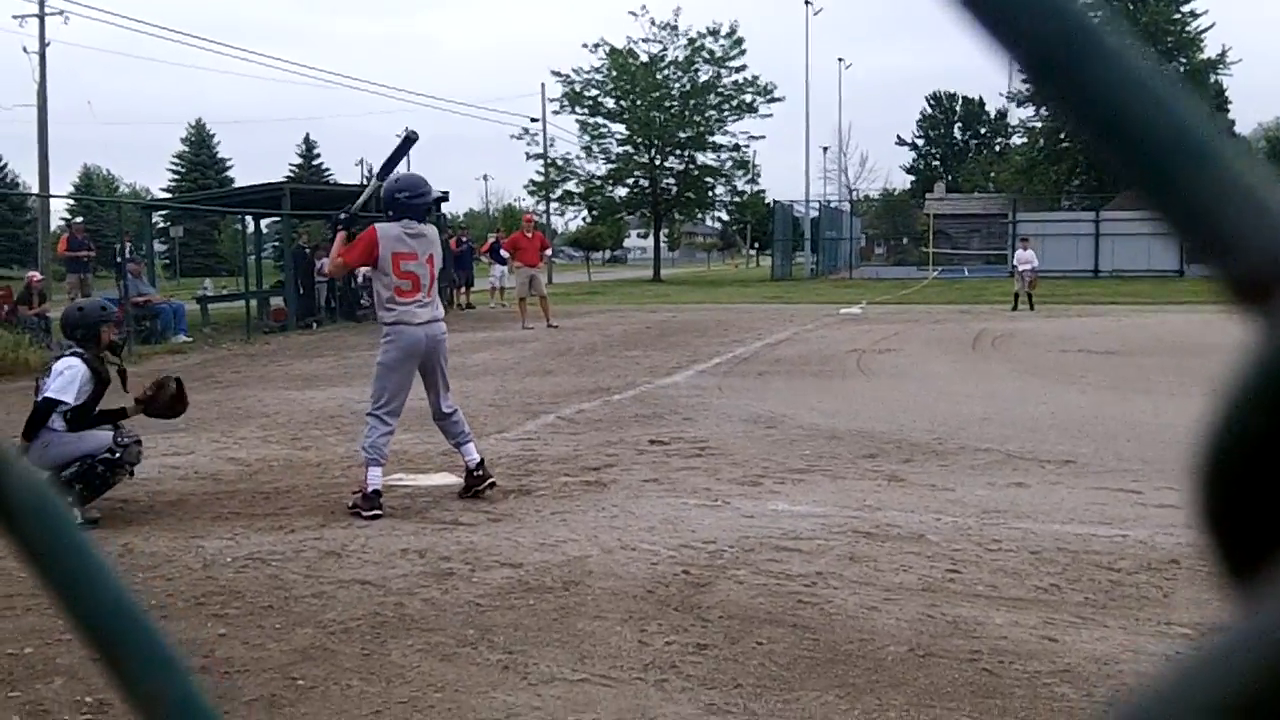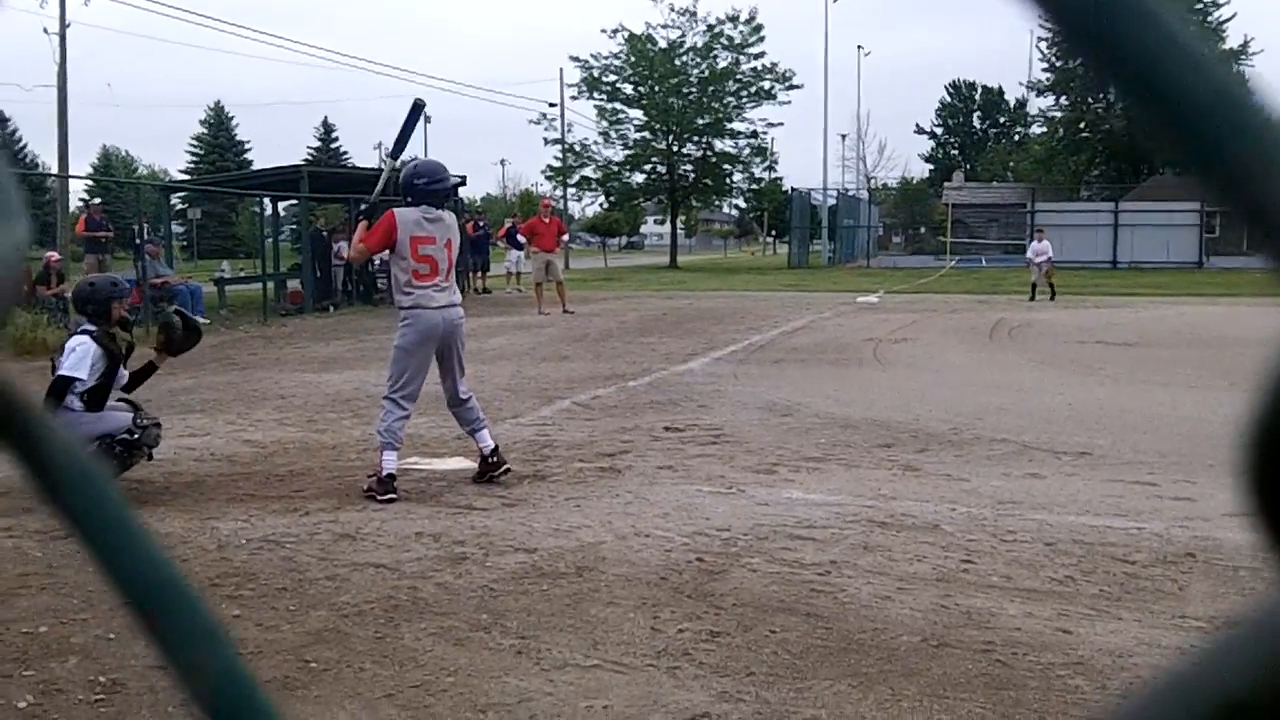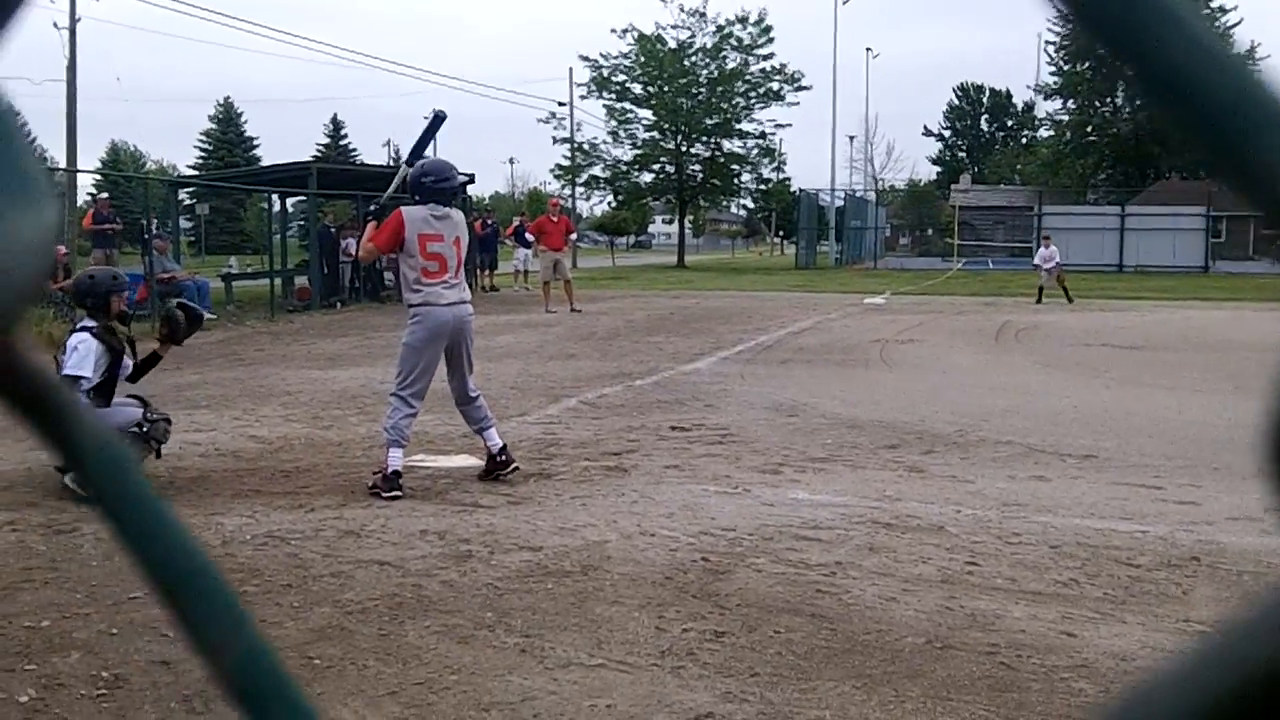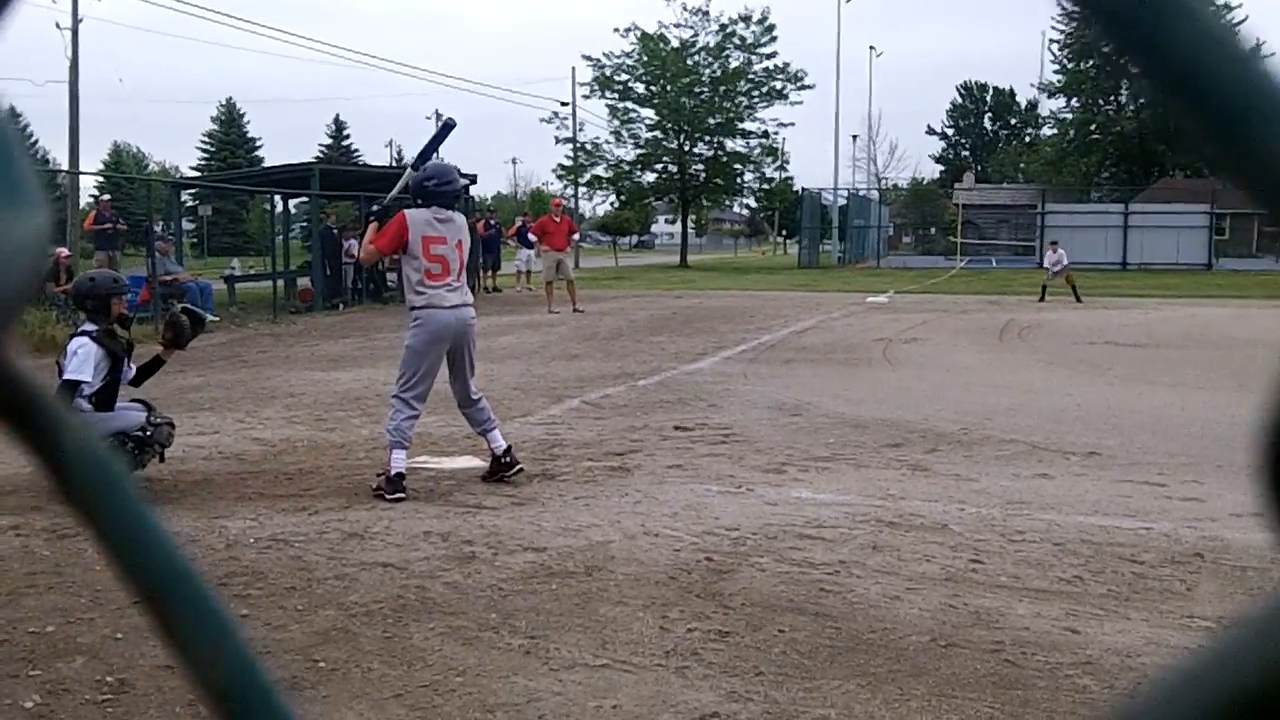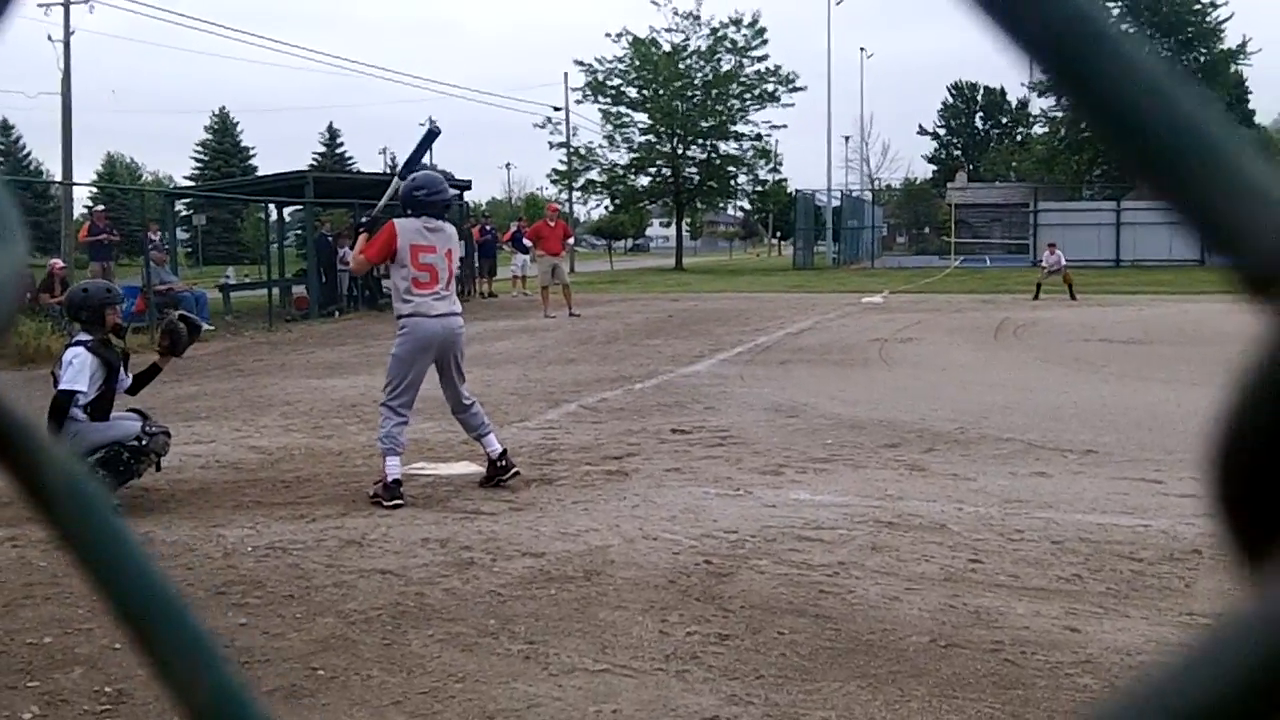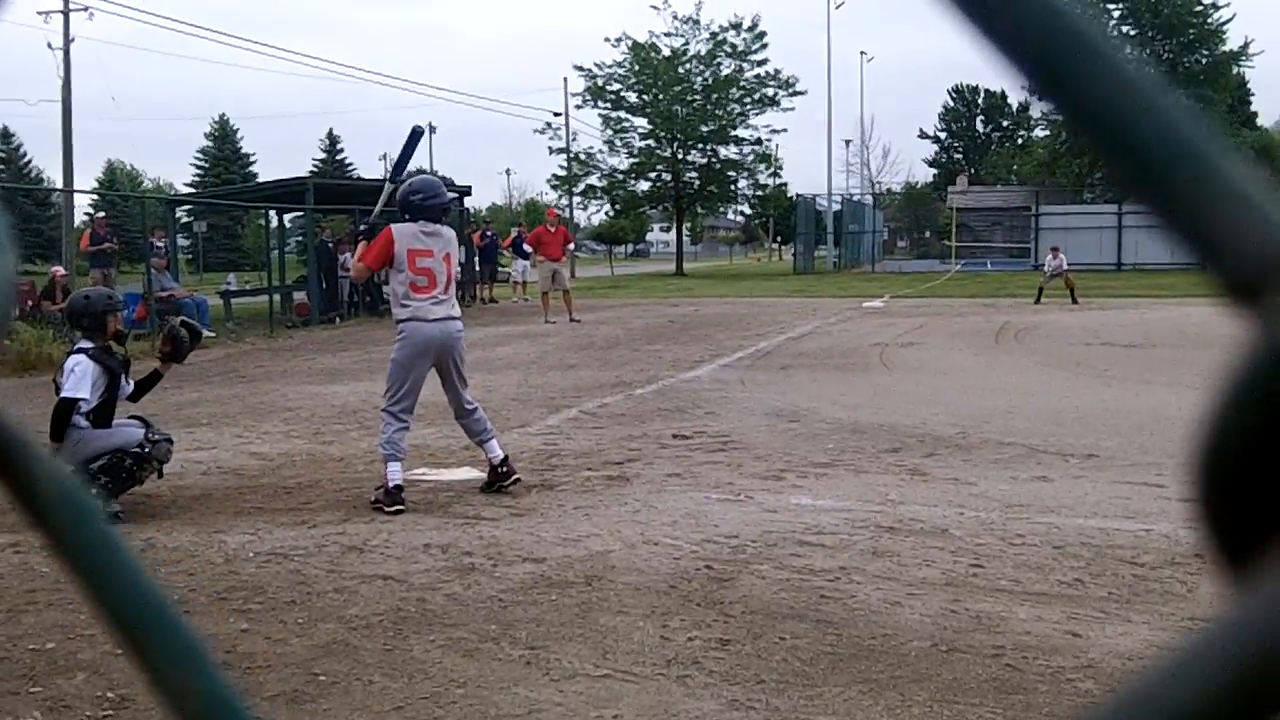
dt=0.2s
person 1, frame 1
left shoulder: (378, 234)
right shoulder: (432, 235)
left elbow: (335, 268)
left wrist: (342, 229)
left hip: (401, 333)
right hip: (435, 330)
left knee: (382, 413)
right knee: (444, 405)
left ankle: (371, 492)
right ankle: (477, 470)
person 1, frame 2
left shoulder: (397, 219)
right shoulder: (450, 221)
left elbow: (356, 255)
left wrist: (363, 219)
left hip: (418, 318)
right hip: (452, 315)
left knee: (398, 397)
right knee: (458, 391)
left ankle: (386, 476)
right ankle: (491, 456)
person 1, frame 3
left shoulder: (404, 217)
right shoulder: (459, 219)
left elbow: (365, 255)
left wrist: (372, 220)
left hip: (427, 315)
right hip: (462, 312)
left knee: (406, 395)
right knee: (465, 389)
left ankle: (391, 474)
right ankle: (499, 454)
person 1, frame 4
left shoulder: (407, 220)
right shoulder: (461, 222)
left elbow: (367, 256)
left wrist: (375, 221)
left hip: (429, 318)
right hip: (465, 315)
left knee: (407, 397)
right knee: (467, 392)
left ankle: (394, 476)
right ankle: (503, 456)
person 1, frame 5
left shoulder: (397, 229)
right shoulder: (451, 233)
left elbow: (358, 266)
left wrist: (364, 231)
left hip: (416, 327)
right hip: (452, 324)
left knee: (395, 405)
right knee: (460, 398)
left ankle: (391, 482)
right ankle: (499, 459)
person 1, frame 6
left shoulder: (395, 234)
right shoulder: (450, 236)
left elbow: (358, 273)
left wrist: (363, 240)
left hip: (414, 331)
right hip: (451, 328)
left knee: (396, 411)
right knee: (463, 402)
left ankle: (392, 488)
right ankle: (500, 465)
person 2, frame 1
left shoulder: (92, 364)
right shoulder: (75, 366)
left elbow: (88, 418)
right elbow: (42, 410)
left wrist: (131, 410)
right wrist: (21, 452)
left hip: (60, 439)
right hip: (46, 444)
left knee: (114, 432)
right knee: (127, 447)
left ankle: (58, 485)
right ankle: (65, 503)
person 2, frame 2
left shoulder: (106, 339)
right shoulder: (86, 343)
left elbow: (126, 384)
right elbow: (58, 388)
left wrist: (158, 359)
left hip: (82, 417)
right hip: (68, 423)
left knee: (129, 410)
right knee: (147, 428)
person 2, frame 3
left shoulder: (106, 333)
right shoulder: (88, 339)
left elbow: (132, 373)
right elbow: (67, 384)
left wrist: (163, 348)
left hip: (93, 414)
left knee: (139, 407)
right knee: (156, 426)
person 2, frame 4
left shoulder: (109, 338)
right shoulder: (87, 343)
left elbow: (134, 378)
right elbow: (65, 392)
left wrist: (166, 352)
left hip: (94, 417)
left knee: (140, 409)
person 2, frame 5
left shoulder: (104, 347)
right shoulder: (83, 353)
left elbow: (131, 386)
right elbow: (61, 402)
left wrist: (162, 360)
left hip: (89, 426)
right hip: (74, 433)
left knee: (137, 419)
right knee: (156, 437)
person 2, frame 6
left shoulder: (105, 355)
right shoulder: (85, 360)
left elbow: (133, 393)
right elbow: (63, 409)
left wrist: (164, 366)
right wrist: (56, 453)
left hip: (88, 434)
right hip: (76, 440)
left knee: (140, 427)
right knee: (158, 444)
left ankle: (86, 479)
right ankle: (94, 494)
